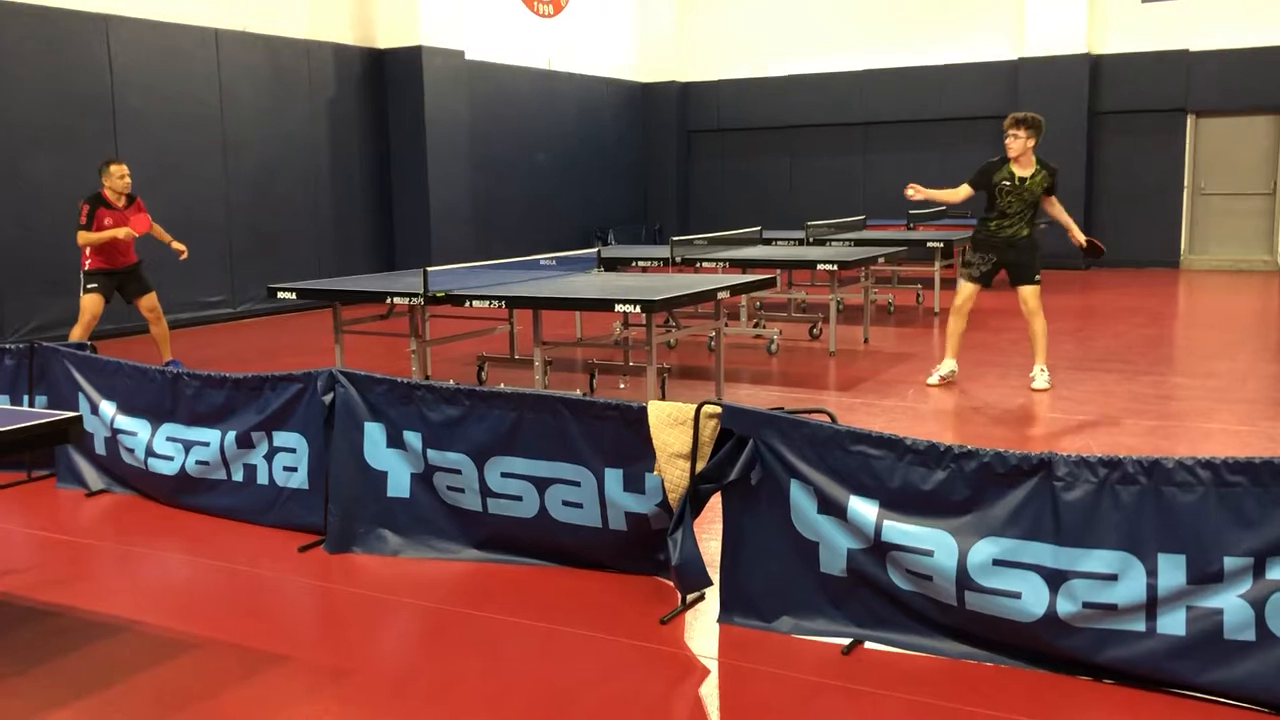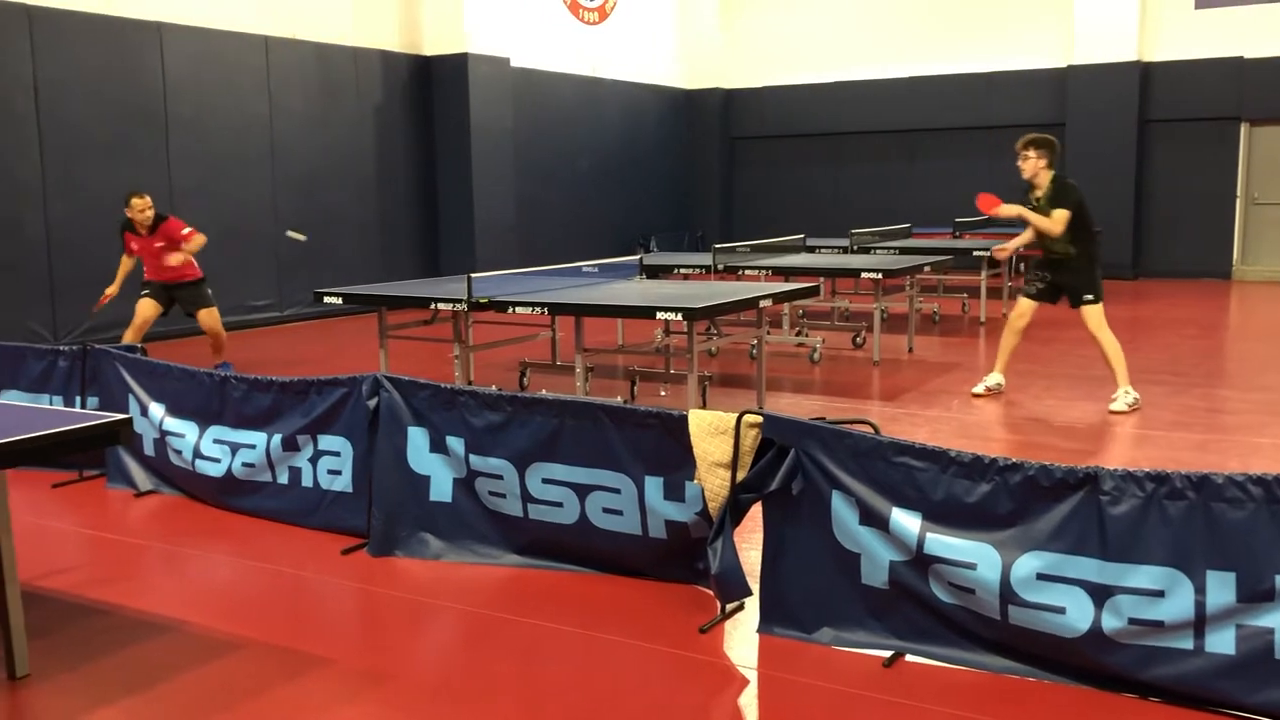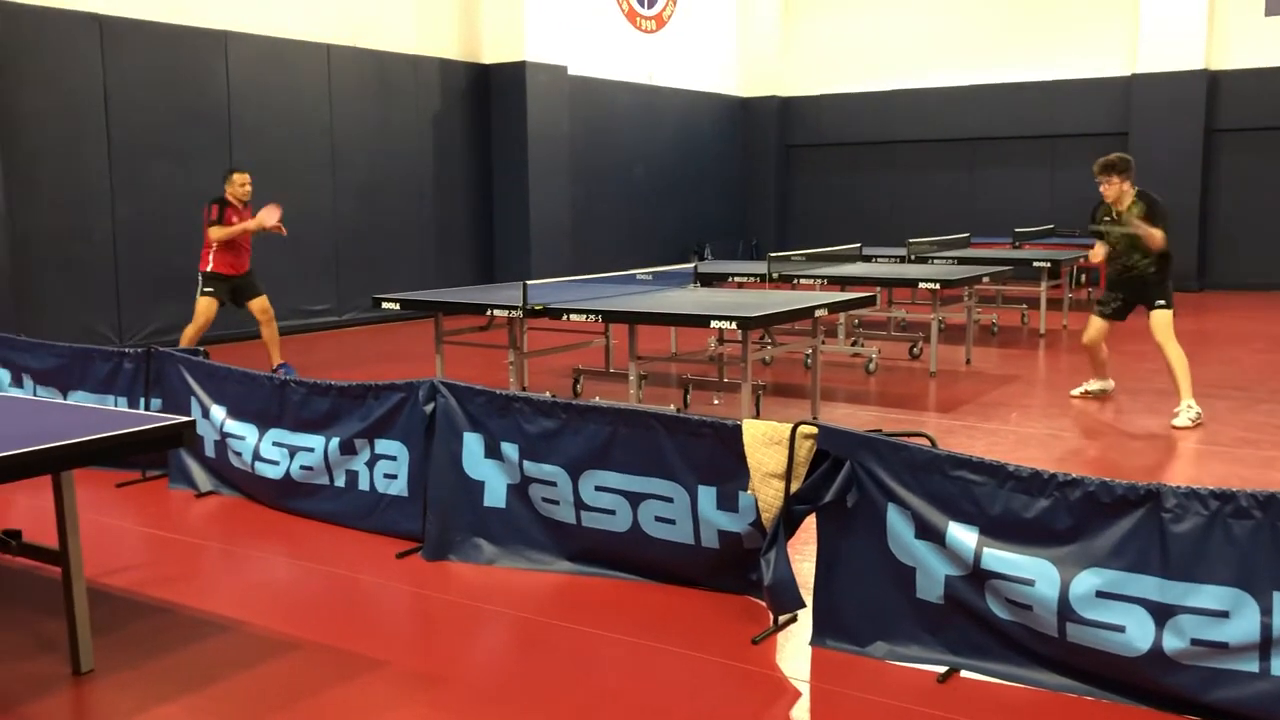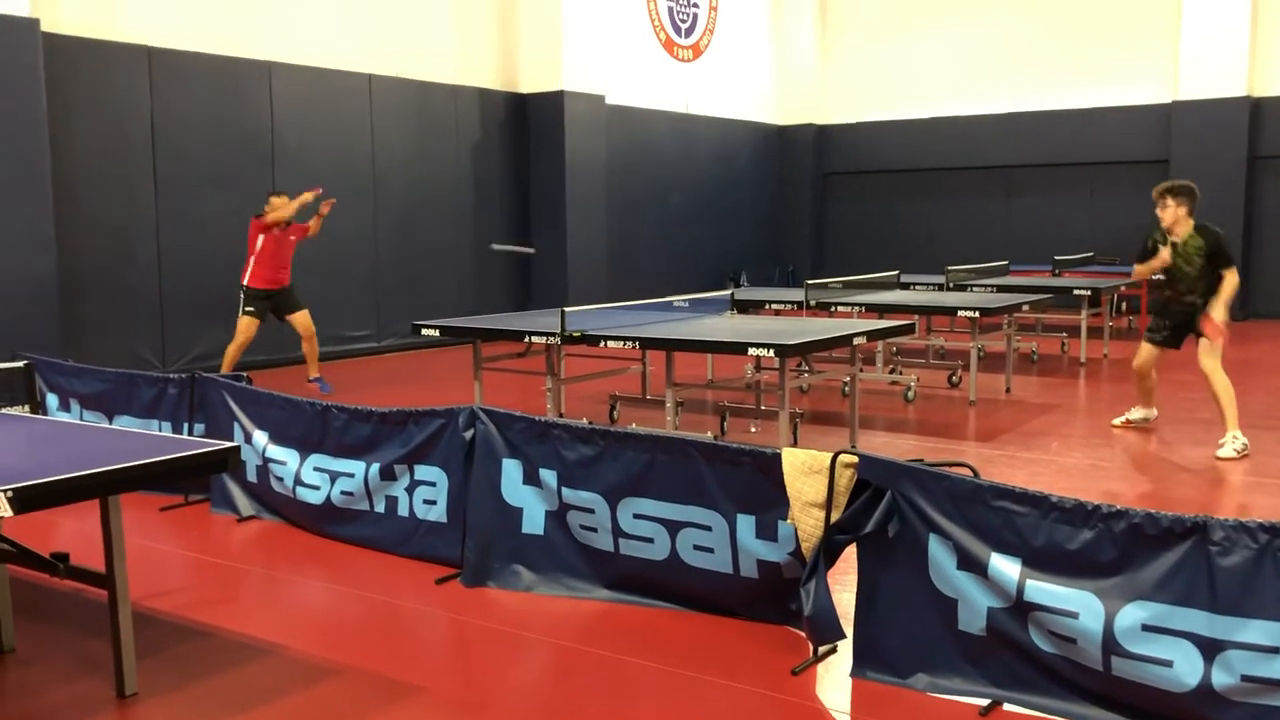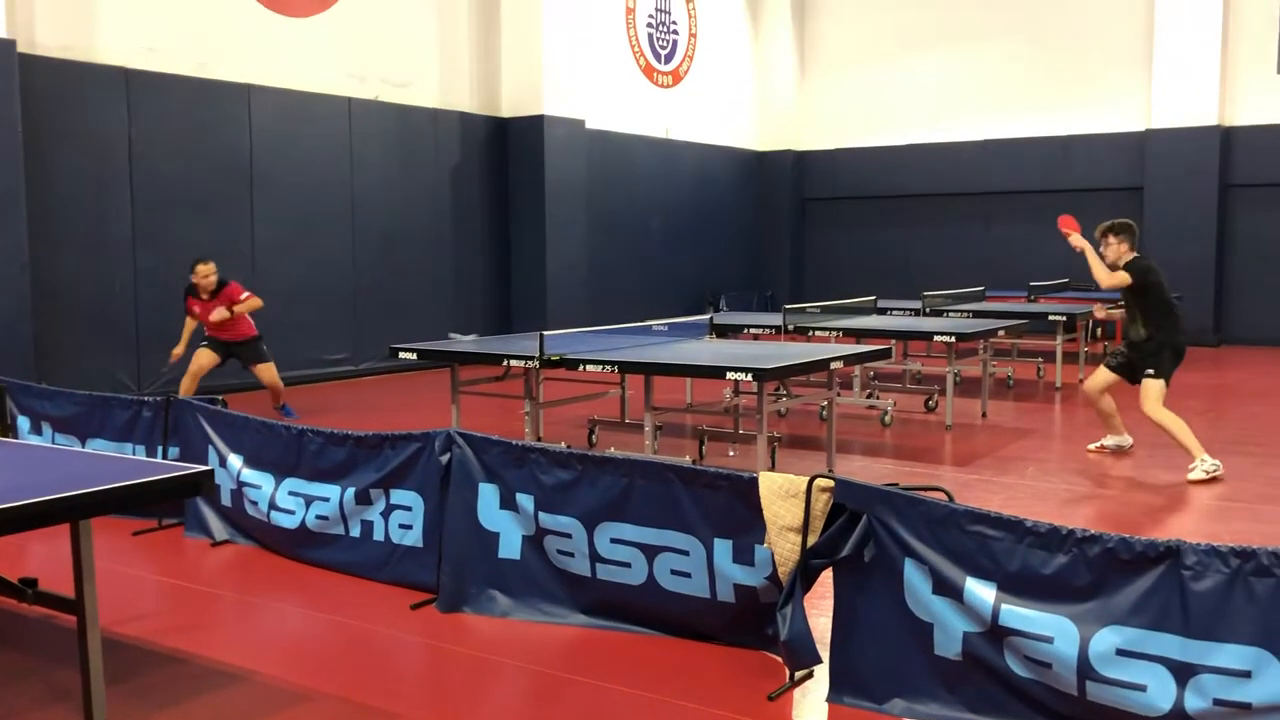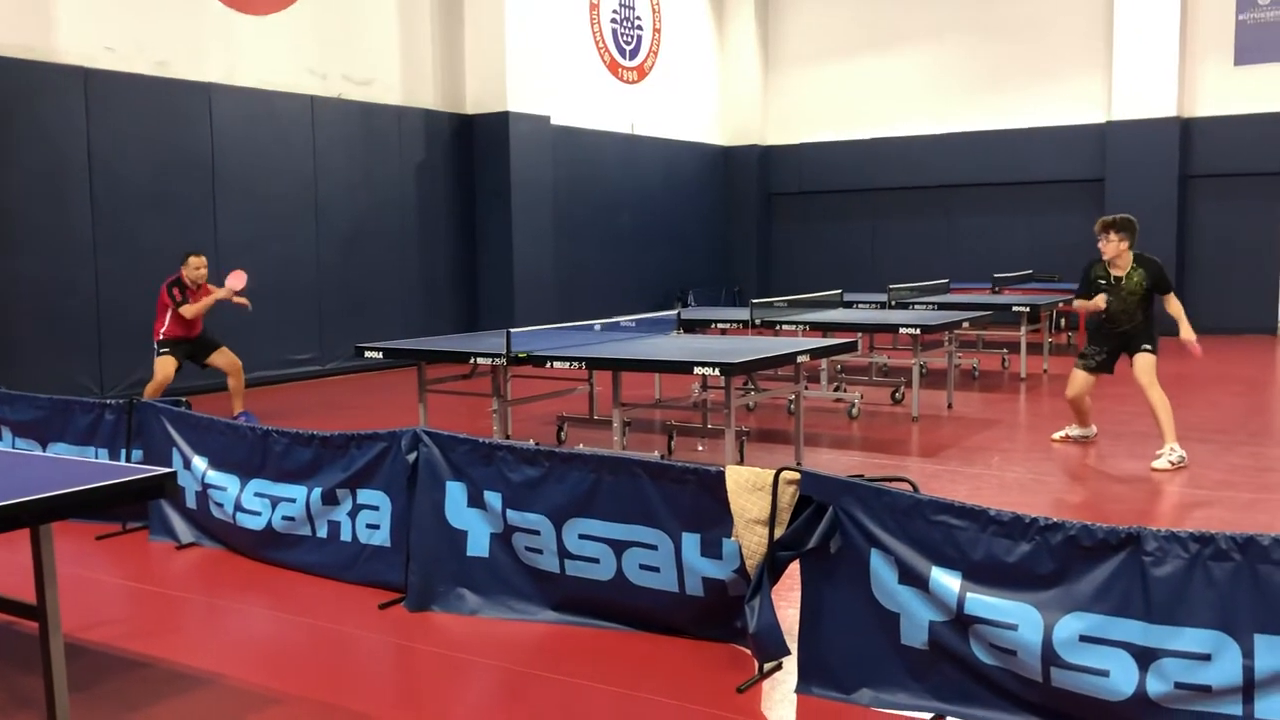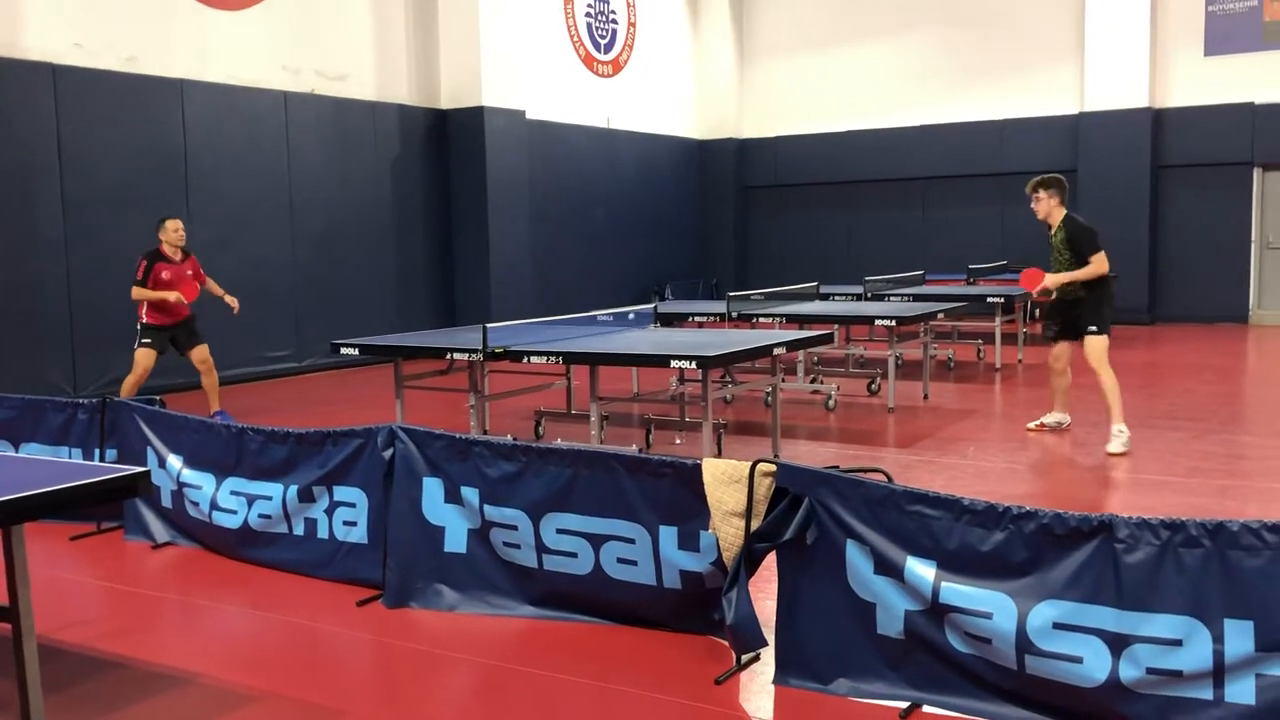
dt=0.7s
person 1, frame 1
left shoulder: (1047, 173)
right shoulder: (994, 168)
right elbow: (960, 194)
left wrist: (1072, 228)
right wrist: (926, 193)
left hip: (1022, 245)
right hip: (986, 242)
left knee: (1032, 307)
right knee: (961, 304)
left ankle: (1040, 369)
right ankle: (949, 364)
person 1, frame 2
left shoulder: (1064, 188)
right shoulder: (1032, 192)
left elbow: (1055, 228)
left wrist: (1021, 212)
right wrist: (1013, 245)
left hip: (1081, 265)
right hip: (1050, 262)
left knee: (1096, 327)
right knee: (1016, 319)
left ankle: (1126, 391)
right ankle: (996, 377)
person 1, frame 3
left shoulder: (1150, 204)
right shoulder: (1101, 210)
left elbow: (1159, 243)
left wrist: (1143, 229)
right wrist: (1098, 253)
left hip: (1152, 279)
right hip: (1119, 280)
left knee: (1163, 335)
right knee: (1090, 338)
left ankle: (1189, 405)
right ankle: (1102, 382)
person 1, frame 4
left shoulder: (1210, 238)
right shoulder: (1158, 239)
left elbow: (1231, 276)
right elbow: (1138, 274)
left wrist: (1219, 305)
right wrist: (1156, 261)
left hip: (1206, 309)
right hip: (1172, 308)
left knee: (1209, 366)
right knee: (1140, 365)
left ankle: (1236, 437)
right ankle: (1145, 411)
person 1, frame 5
left shoulder: (1140, 267)
right shoulder: (1127, 271)
left elbow: (1105, 282)
left wrist: (1085, 246)
right wrist: (1107, 314)
left hip: (1162, 346)
right hip: (1139, 344)
left knee: (1151, 407)
right knee: (1092, 387)
left ankle: (1205, 461)
right ankle: (1119, 438)
person 1, frame 6
left shoulder: (1149, 267)
right shoulder: (1093, 269)
left elbow: (1170, 299)
right elbow: (1078, 304)
left wrist: (1183, 325)
right wrist: (1091, 305)
left hip: (1139, 330)
right hip: (1103, 332)
left knee: (1146, 381)
right knee: (1073, 393)
left ankle: (1174, 450)
right ankle: (1084, 429)
person 1, frame 7
left shoulder: (1077, 228)
right shoulder: (1052, 230)
left elbow: (1102, 266)
left wrist: (1061, 278)
right wrist: (1053, 285)
left hip: (1092, 301)
right hip: (1067, 301)
left knee: (1097, 362)
right knee: (1057, 361)
left ankle: (1119, 428)
right ankle: (1059, 415)
person 2, frame 1
left shoulder: (134, 202)
right shoulder: (92, 204)
left elbow: (150, 225)
right elbow: (82, 239)
left wrist: (172, 242)
right wrist: (115, 232)
left hip: (129, 267)
right hip: (98, 270)
left knee: (155, 313)
right knee: (88, 318)
left ankle: (169, 361)
person 2, frame 2
left shoulder: (168, 224)
right shoulder: (127, 229)
left elbow: (199, 238)
right elbow: (129, 256)
left wrist: (185, 253)
right wrist: (116, 284)
left hip: (189, 281)
right hip: (157, 283)
left knee: (214, 328)
right knee: (140, 322)
left ankle: (220, 363)
person 2, frame 3
left shoulder: (245, 207)
right shoulder: (217, 206)
right elbow: (216, 236)
left wrist: (267, 227)
right wrist: (250, 224)
left hip: (242, 274)
right hip: (215, 273)
left knee: (266, 315)
right knee: (202, 321)
left ankle: (278, 365)
person 2, frame 4
left shoulder: (291, 226)
right shoulder: (258, 222)
left elbow: (311, 231)
right elbow: (278, 216)
left wrist: (320, 214)
right wrist: (301, 200)
left hip: (282, 289)
right hip: (256, 290)
left knee: (309, 332)
right knee: (243, 339)
left ankle: (313, 377)
person 2, frame 5
left shoulder: (228, 288)
right shoulder: (190, 293)
left elbow: (257, 303)
right elbow: (192, 317)
left wrist: (229, 312)
right wrist: (182, 345)
left hip: (247, 339)
right hip: (216, 339)
left knee: (273, 382)
right knee: (194, 370)
left ankle: (280, 405)
person 2, frame 6
left shoulder: (199, 282)
right shoulder: (173, 286)
right elbow: (189, 313)
left wrist: (231, 297)
right wrist: (218, 296)
left hip: (196, 336)
right hip: (170, 339)
left knee: (235, 366)
right knee: (162, 378)
left ankle: (239, 413)
person 2, frame 7
left shoulder: (189, 258)
right shoulder: (150, 260)
left elbow: (203, 280)
right elbow: (136, 293)
left wrist: (224, 295)
right wrist: (167, 294)
left hip: (182, 321)
right hip: (153, 324)
left knee: (206, 363)
right knee: (141, 370)
left ankle: (216, 412)
